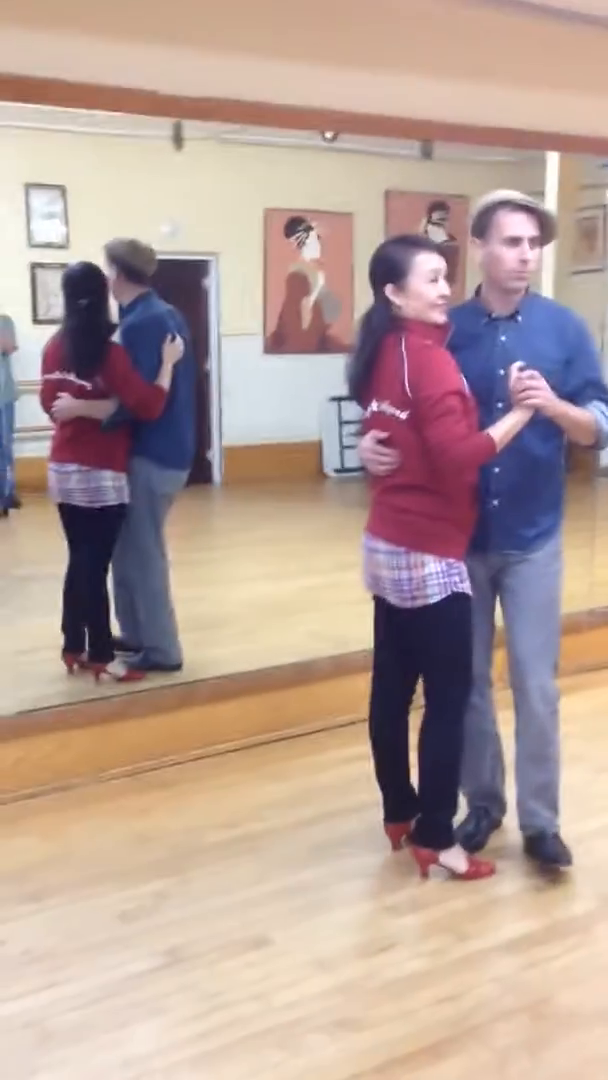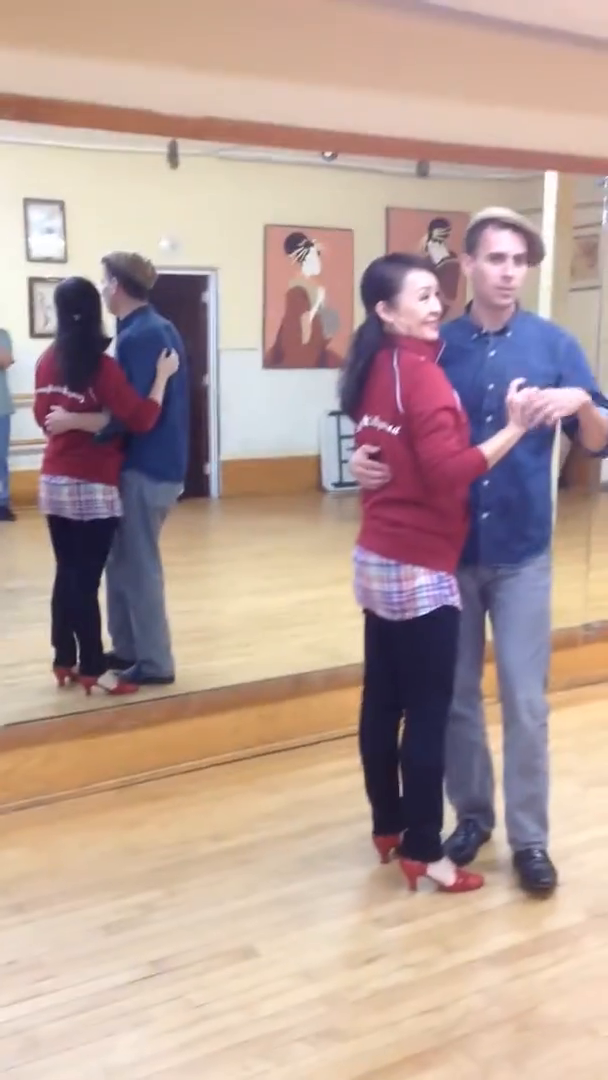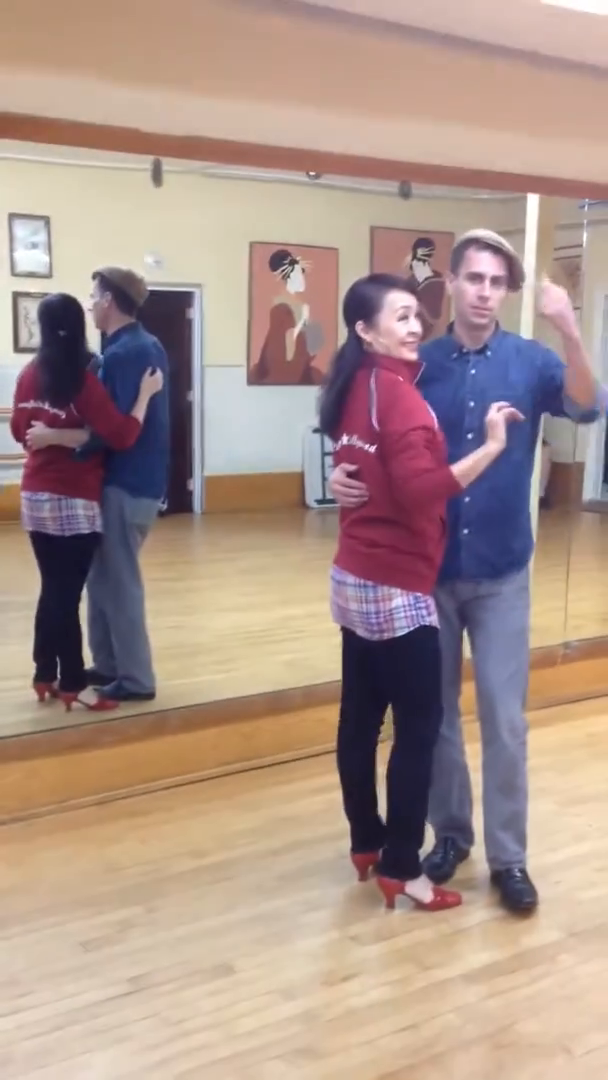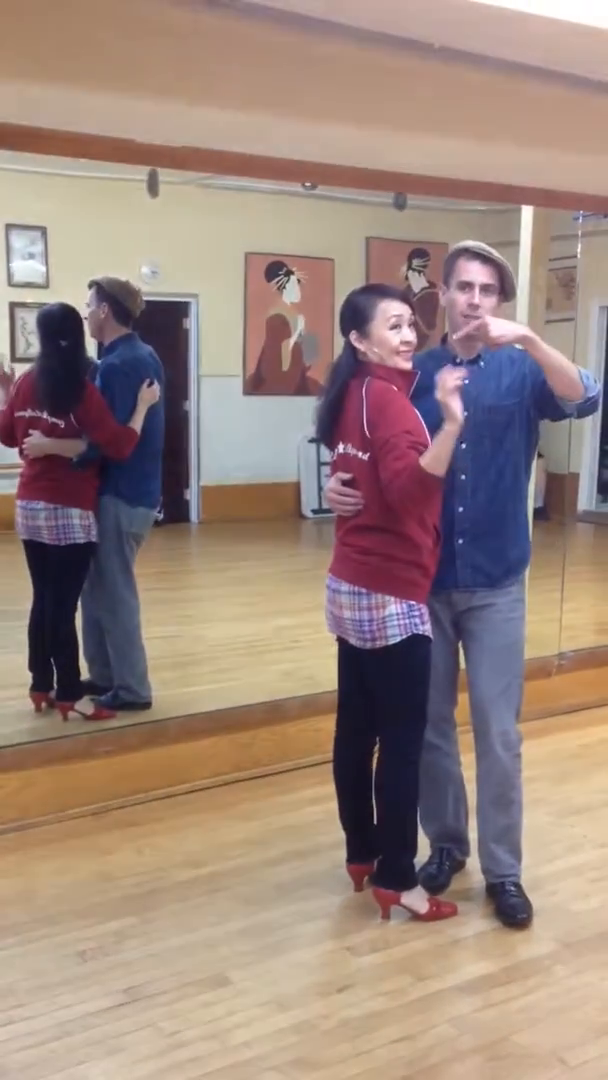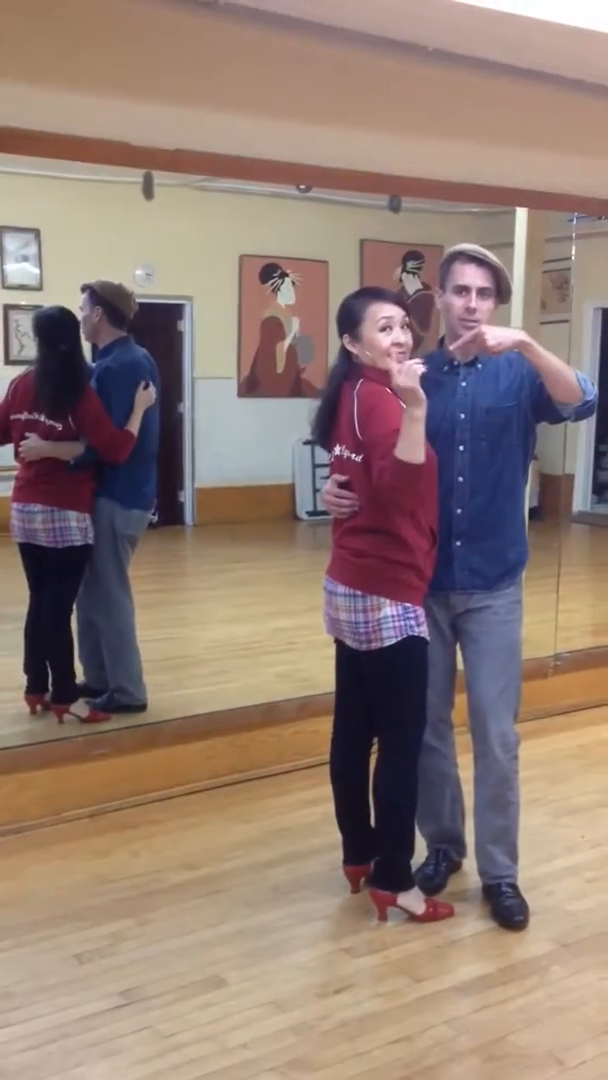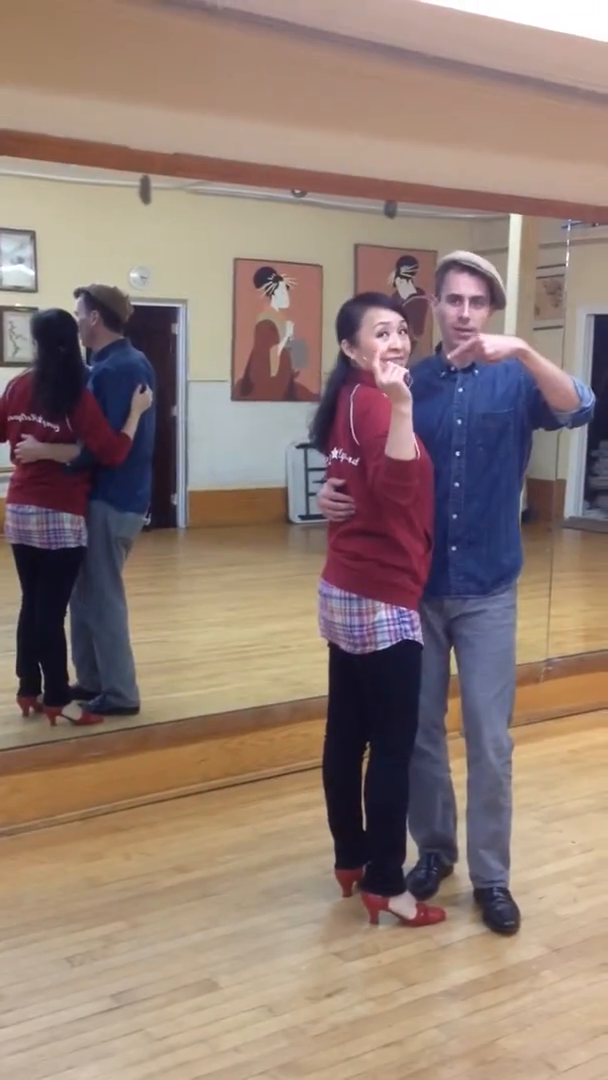
dt=0.3s
person 1, frame 1
right shoulder: (446, 330)
right wrist: (375, 442)
left hip: (533, 537)
left knee: (535, 684)
right knee: (465, 680)
left ankle: (540, 821)
right ankle: (482, 802)
person 1, frame 2
right shoulder: (435, 346)
right wrist: (366, 458)
left hip: (523, 554)
left knee: (525, 701)
right knee: (455, 696)
left ankle: (530, 838)
right ankle: (472, 815)
person 1, frame 3
left shoulder: (531, 360)
right shoulder: (417, 365)
left elbow: (585, 408)
left wrist: (569, 334)
right wrist: (345, 478)
left hip: (501, 571)
left knee: (504, 719)
right knee: (434, 713)
left ankle: (509, 856)
right ankle: (450, 832)
person 1, frame 4
left shoulder: (521, 372)
right shoulder: (413, 375)
left elbow: (582, 399)
left wrist: (526, 337)
right wrist: (342, 487)
left hip: (496, 582)
right hip: (421, 579)
left knee: (497, 731)
right knee: (429, 725)
left ankle: (503, 869)
right ankle: (445, 844)
person 1, frame 5
left shoulder: (519, 374)
right shoulder: (410, 377)
left elbow: (580, 403)
left wrist: (523, 343)
right wrist: (339, 490)
left hip: (493, 583)
right hip: (420, 581)
left knee: (496, 734)
right knee: (426, 726)
left ankle: (499, 870)
right ankle: (442, 844)
person 1, frame 6
left shoulder: (514, 383)
right shoulder: (406, 384)
left elbow: (576, 409)
left wrist: (520, 350)
right wrist: (335, 494)
left hip: (488, 589)
right hip: (415, 586)
left knee: (490, 737)
right knee: (420, 729)
left ankle: (491, 874)
right ankle: (434, 848)
person 2, frame 1
left shoulder: (382, 353)
right shoulder: (428, 357)
right elbow: (458, 456)
right wrist: (520, 412)
left hip: (387, 543)
right hip: (429, 553)
left knee: (392, 685)
right knee: (449, 696)
left ankle: (398, 813)
right ankle: (434, 837)
person 2, frame 2
left shoulder: (373, 367)
right shoulder: (419, 372)
right elbow: (448, 469)
right wrist: (515, 428)
left hip: (377, 557)
right hip: (418, 566)
left knee: (384, 698)
right knee: (430, 709)
left ankle: (387, 825)
right ankle: (422, 849)
person 2, frame 3
left shoulder: (354, 387)
right shoulder: (397, 392)
right elbow: (420, 489)
right wrist: (491, 447)
left hip: (355, 577)
right hip: (395, 585)
left knee: (361, 717)
right knee: (419, 726)
left ankle: (366, 843)
right ankle: (400, 867)
person 2, frame 4
left shoulder: (353, 394)
right shoulder: (387, 398)
right elbow: (409, 491)
right wrist: (450, 424)
left hip: (351, 585)
right hip: (389, 593)
left knee: (357, 727)
right knee: (402, 738)
left ankle: (362, 853)
right ankle: (395, 878)
person 2, frame 5
left shoulder: (351, 395)
right shoulder: (379, 399)
right elbow: (400, 488)
right wrist: (415, 409)
left hip: (351, 587)
right hip: (386, 594)
left knee: (355, 728)
right knee: (402, 739)
left ankle: (358, 855)
right ankle: (393, 880)
person 2, frame 6
left shoulder: (349, 400)
right shoulder: (374, 403)
right elbow: (397, 489)
right wrist: (402, 407)
left hip: (344, 591)
right hip: (381, 599)
left knee: (347, 733)
right knee: (393, 744)
left ankle: (350, 859)
right ankle: (384, 884)
person 3, frame 1
left shoulder: (140, 323)
right shoulder: (163, 314)
left wrist: (79, 408)
right wrist: (87, 402)
left hip: (152, 453)
right hip: (167, 447)
left knee: (142, 552)
right knee: (132, 546)
left ankle: (161, 649)
right ankle: (137, 633)
person 3, frame 2
left shoulder: (137, 337)
right shoulder: (159, 328)
left wrist: (72, 420)
right wrist: (83, 415)
left hip: (146, 465)
right hip: (159, 460)
left knee: (137, 565)
right knee: (124, 560)
left ankle: (154, 662)
right ankle: (128, 649)
person 3, frame 3
left shoulder: (124, 353)
right shoulder: (143, 345)
left wrist: (54, 436)
left hip: (127, 482)
right hip: (136, 477)
left knee: (118, 581)
right knee: (105, 577)
left ankle: (135, 679)
right ankle: (108, 665)
person 3, frame 4
left shoulder: (122, 364)
right shoulder: (137, 356)
left wrist: (50, 446)
left hip: (121, 492)
right hip: (126, 488)
left knee: (113, 591)
right knee: (99, 587)
left ankle: (131, 689)
right ankle: (104, 676)
person 3, frame 5
left shoulder: (118, 366)
right shoulder: (128, 359)
left wrist: (47, 448)
left hip: (117, 495)
right hip: (118, 490)
left knee: (108, 594)
right knee: (93, 590)
left ankle: (127, 691)
right ankle: (99, 678)
person 3, frame 6
left shoulder: (116, 369)
right shoulder: (123, 363)
left wrist: (42, 450)
left hip: (112, 498)
right hip: (110, 493)
left knee: (102, 597)
right knee: (87, 592)
left ankle: (119, 694)
right ankle: (91, 680)
person 4, frame 1
left shoulder: (54, 347)
right shoulder: (108, 353)
right elbow: (149, 406)
right wrist: (169, 362)
left hip: (62, 470)
right hip: (101, 475)
left knee: (79, 561)
right knee: (96, 565)
left ankle: (74, 646)
right ankle: (99, 654)
person 4, frame 2
left shoulder: (48, 360)
right shoulder: (101, 366)
right elbow: (141, 420)
right wrist: (163, 376)
left hip: (53, 482)
right hip: (93, 488)
left knee: (67, 574)
right knee: (86, 580)
left ankle: (64, 659)
right ankle: (91, 667)
person 4, frame 3
left shoulder: (30, 374)
right shoulder: (83, 381)
right elbow: (122, 436)
right wrist: (146, 394)
left hip: (35, 497)
right hip: (74, 502)
left knee: (51, 590)
right knee: (68, 594)
left ankle: (45, 675)
right ankle: (72, 683)
person 4, frame 4
right shoulder: (82, 390)
right elbow: (119, 447)
right wrist: (143, 405)
right hip: (70, 512)
left knee: (43, 599)
right knee: (63, 605)
left ankle: (41, 685)
right ankle: (69, 694)
person 4, frame 5
right shoulder: (79, 393)
right elbow: (116, 450)
right wrist: (140, 408)
right hip: (66, 515)
left knee: (39, 602)
right knee: (59, 607)
left ankle: (36, 688)
right ankle: (64, 696)
person 4, frame 6
right shoulder: (77, 397)
right elbow: (112, 453)
right wrist: (137, 411)
right hip: (60, 517)
right knee: (52, 610)
right ankle: (56, 699)
